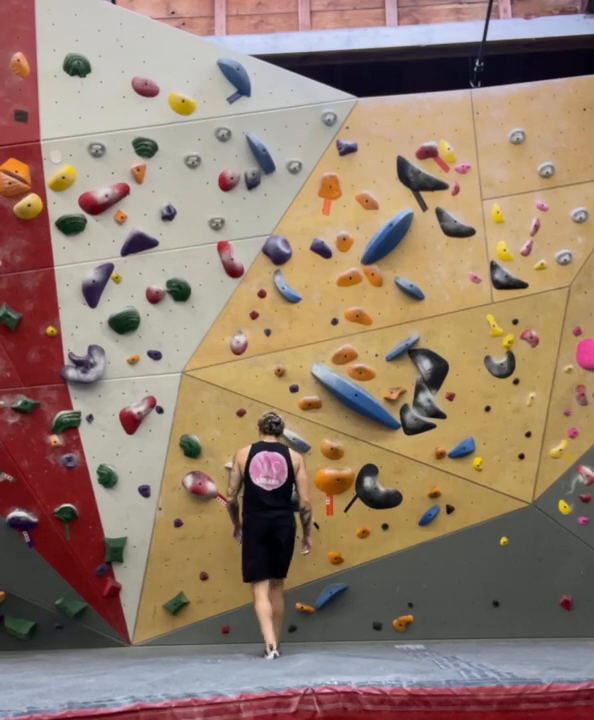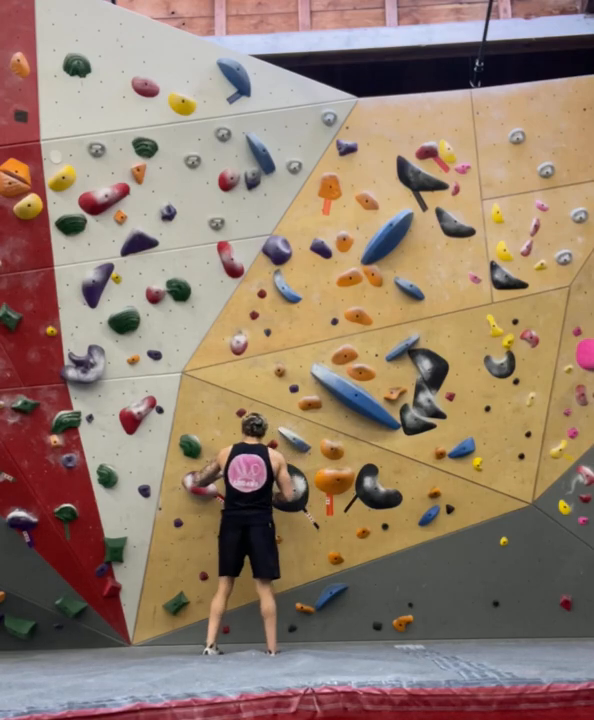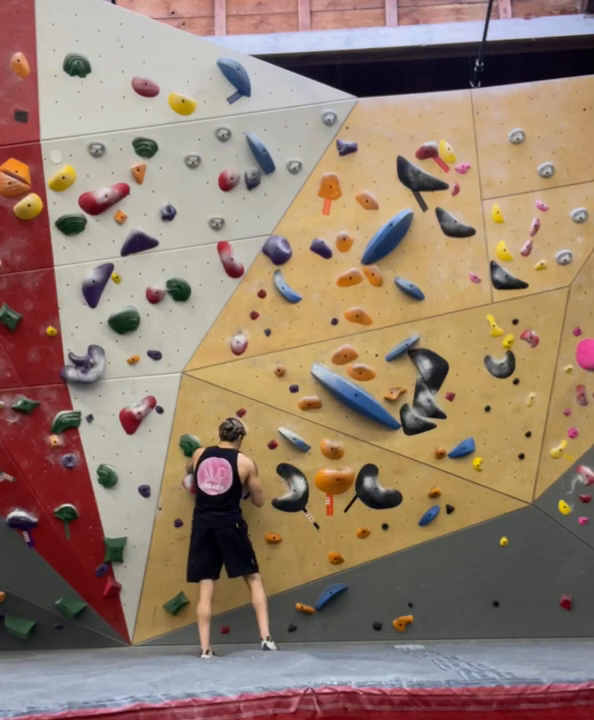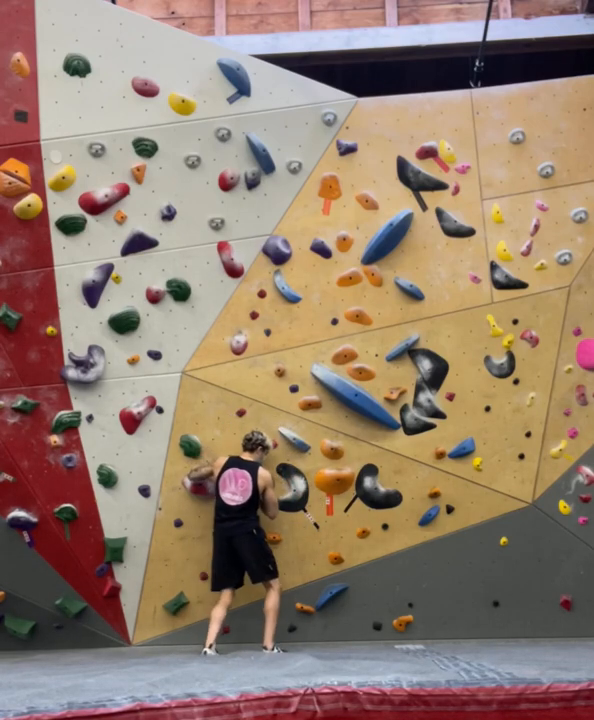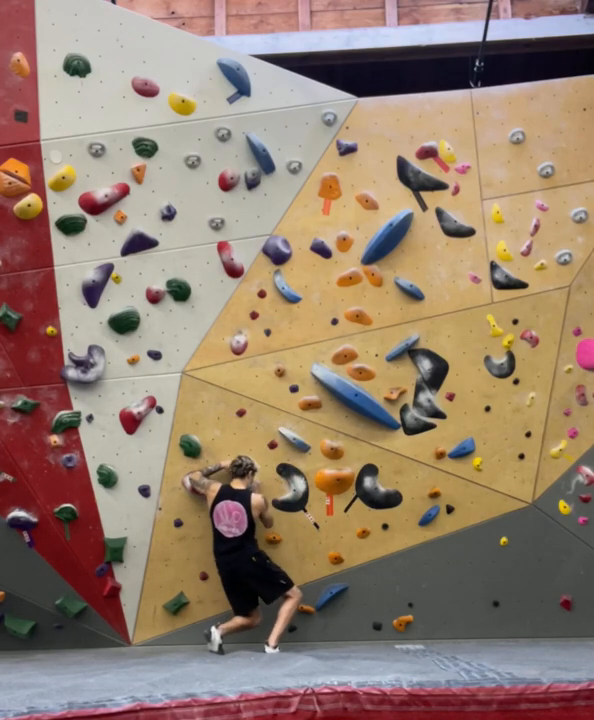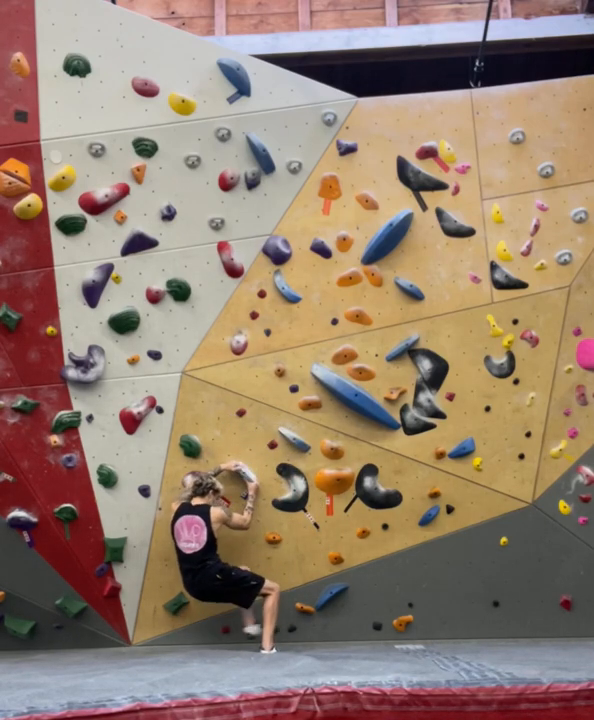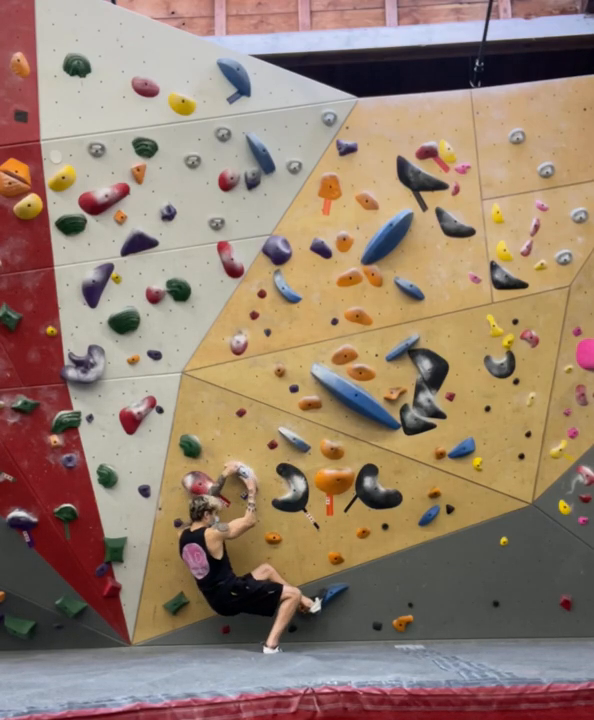
dt=0.7s
person 1, frame 1
left shoulder: (243, 454)
right shoulder: (294, 457)
left elbow: (231, 497)
right elbow: (305, 502)
left wrist: (237, 524)
right wrist: (306, 534)
left hip: (255, 525)
right hip: (283, 525)
left knee: (260, 591)
right knee: (277, 587)
left ankle: (270, 647)
right ankle: (274, 645)
person 1, frame 2
left shoulder: (226, 453)
right shoulder: (275, 457)
left elbow: (197, 481)
right elbow: (288, 494)
left hip: (232, 524)
right hip: (260, 525)
left knee: (224, 587)
right knee: (264, 588)
left ankle: (210, 645)
right ankle: (271, 649)
person 1, frame 3
left shoulder: (199, 454)
right shoulder: (245, 462)
left elbow: (190, 471)
right elbow: (259, 501)
left hip: (202, 526)
right hip: (229, 526)
left knee: (205, 591)
right knee: (254, 580)
left ankle: (205, 650)
right ankle: (266, 638)
person 1, frame 4
left shoulder: (221, 463)
right shoulder: (263, 475)
right elbow: (272, 513)
left hip: (222, 534)
right hip: (248, 533)
left knee: (225, 597)
right knee: (273, 586)
left ankle: (209, 646)
right ankle: (269, 646)
person 1, frame 5
left shoulder: (213, 490)
right shoulder: (256, 499)
left elbow: (193, 477)
right elbow: (268, 523)
left wrist: (220, 465)
left hip: (224, 564)
right hip: (249, 559)
left knee: (251, 617)
right knee: (294, 595)
left ankle: (218, 631)
right ankle: (272, 644)
person 1, frame 6
left shoulder: (177, 508)
right shoulder: (217, 512)
left elbow: (193, 482)
right elbow: (245, 522)
left wrist: (222, 468)
right wrist: (252, 494)
left hip: (192, 583)
right hip: (212, 576)
left knee: (243, 573)
right knee: (273, 589)
left ankle: (250, 625)
right ankle: (267, 647)
person 1, frame 7
left shoulder: (183, 535)
right shoulder: (212, 533)
left elbow: (205, 500)
right elbow: (249, 521)
left wrist: (224, 476)
right wrist: (251, 489)
left hip: (218, 598)
right hip: (229, 594)
left knee: (267, 569)
right knee: (293, 593)
left ankle: (306, 604)
right ankle: (271, 645)
